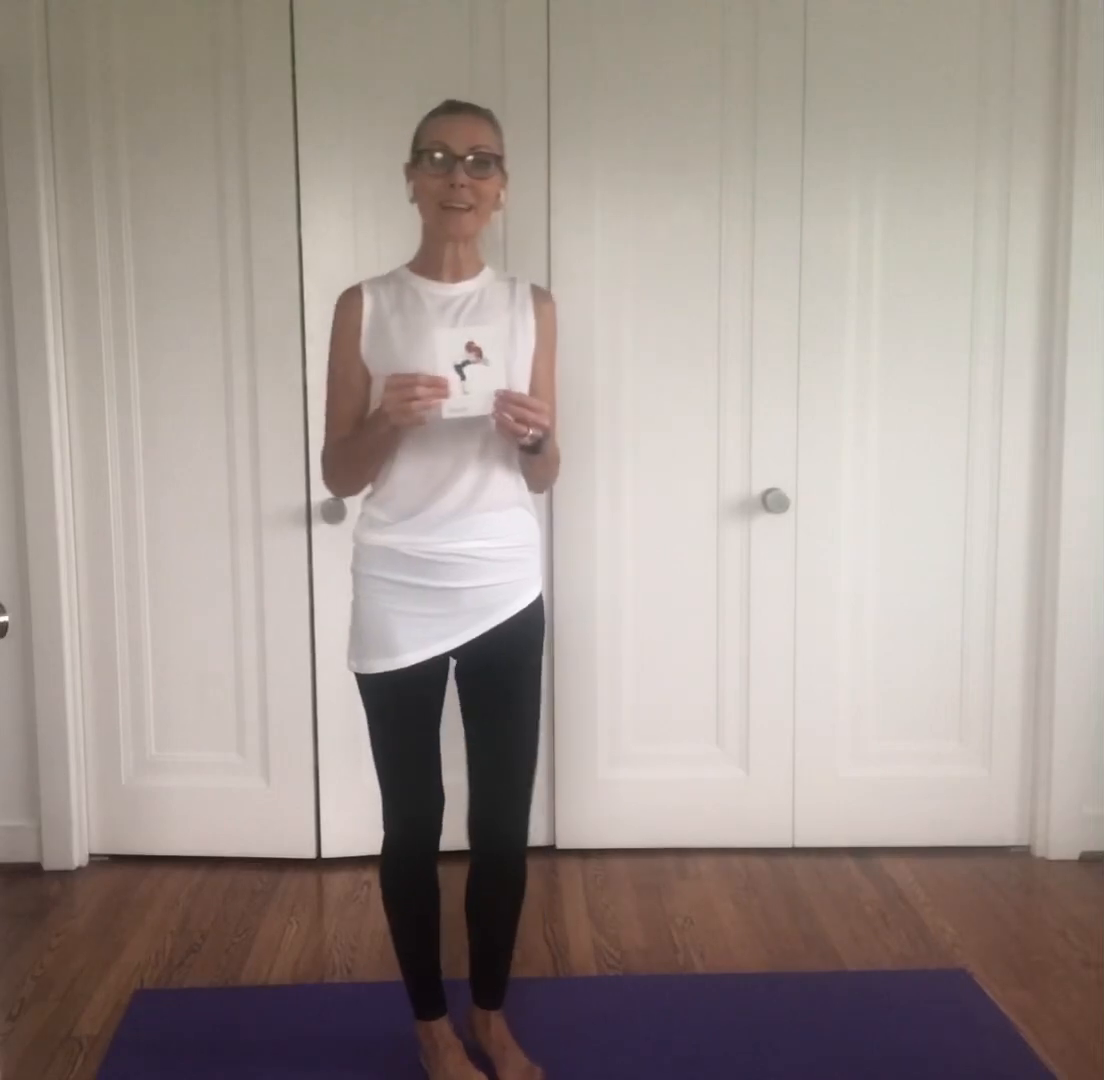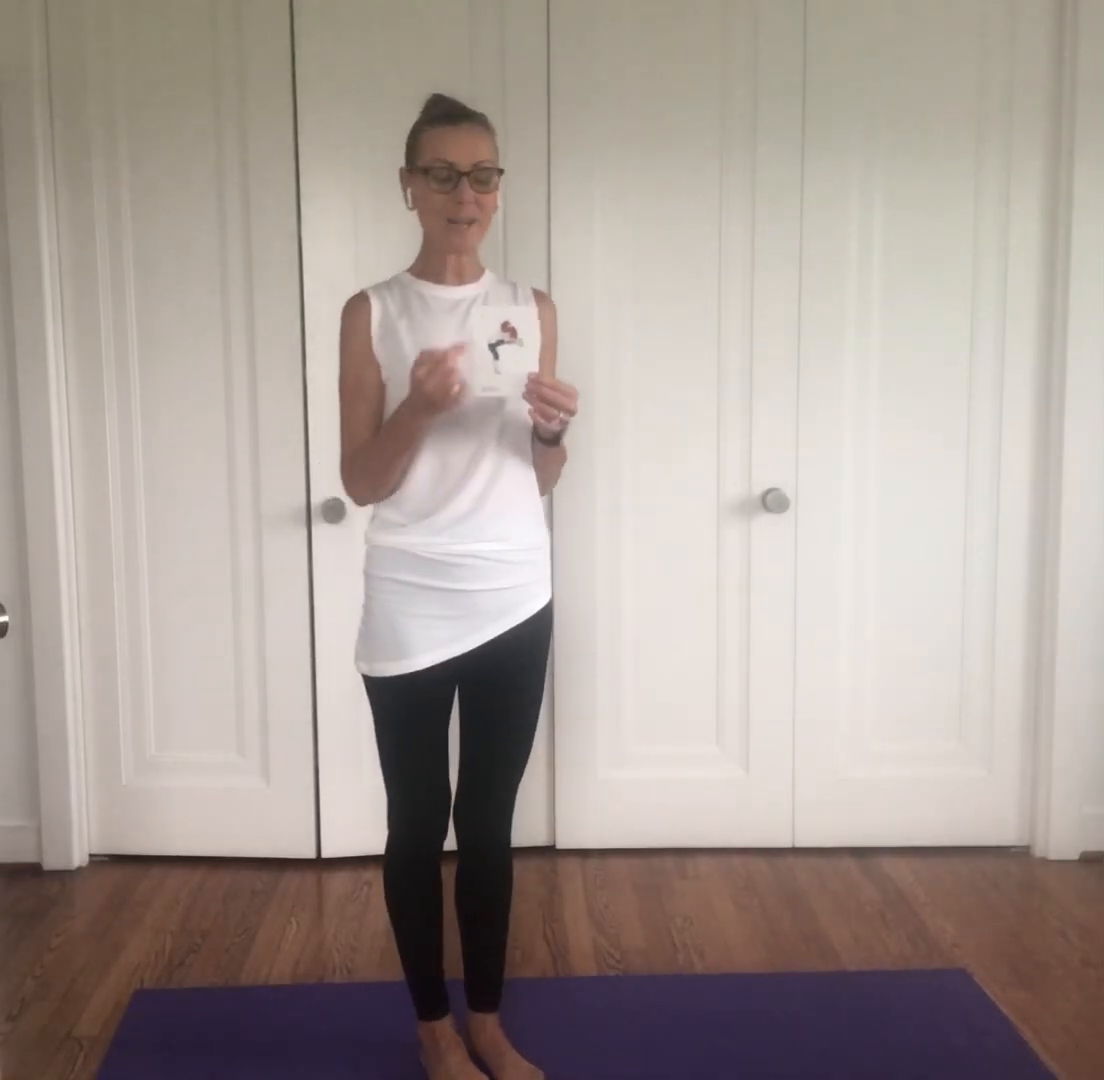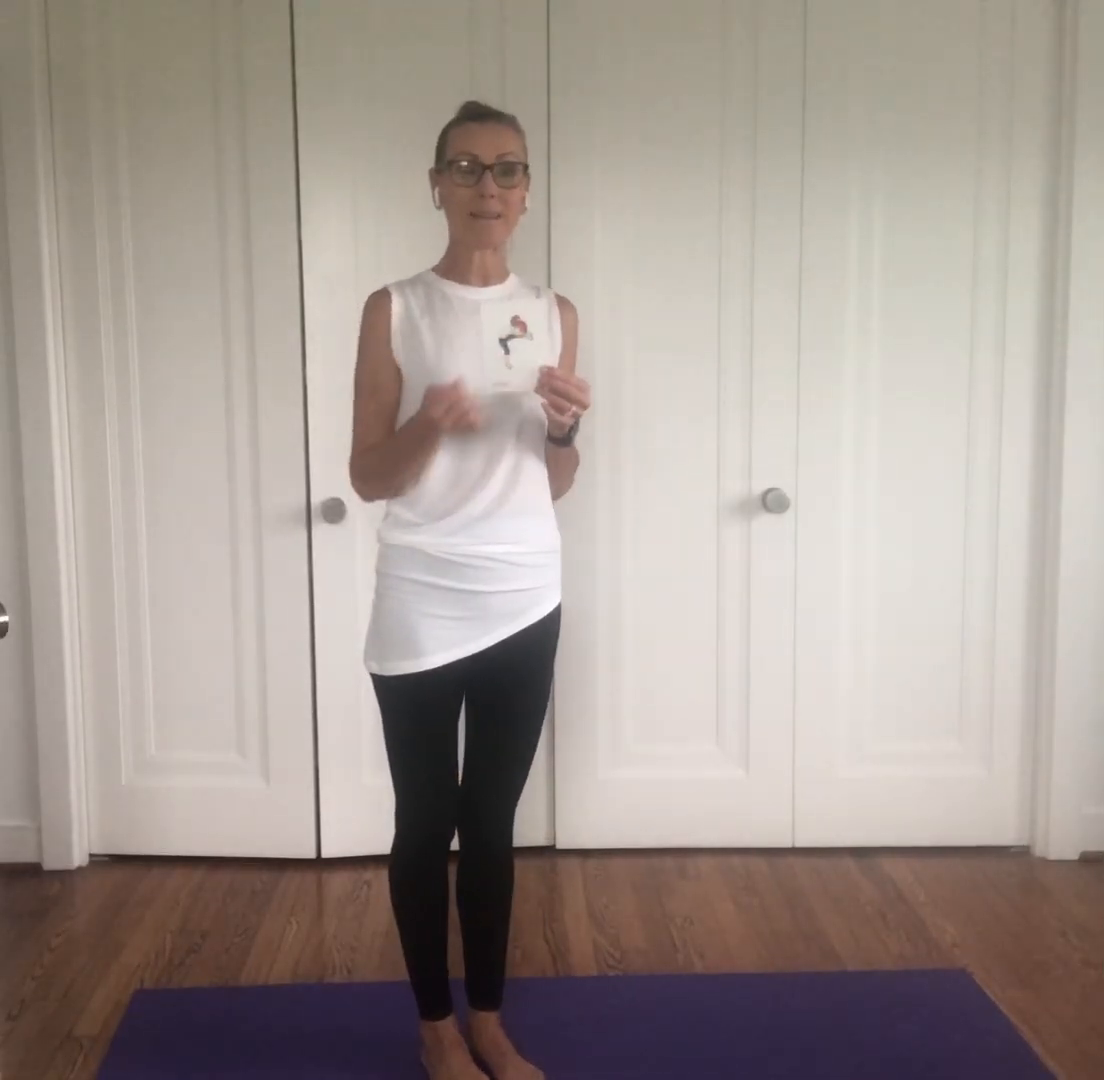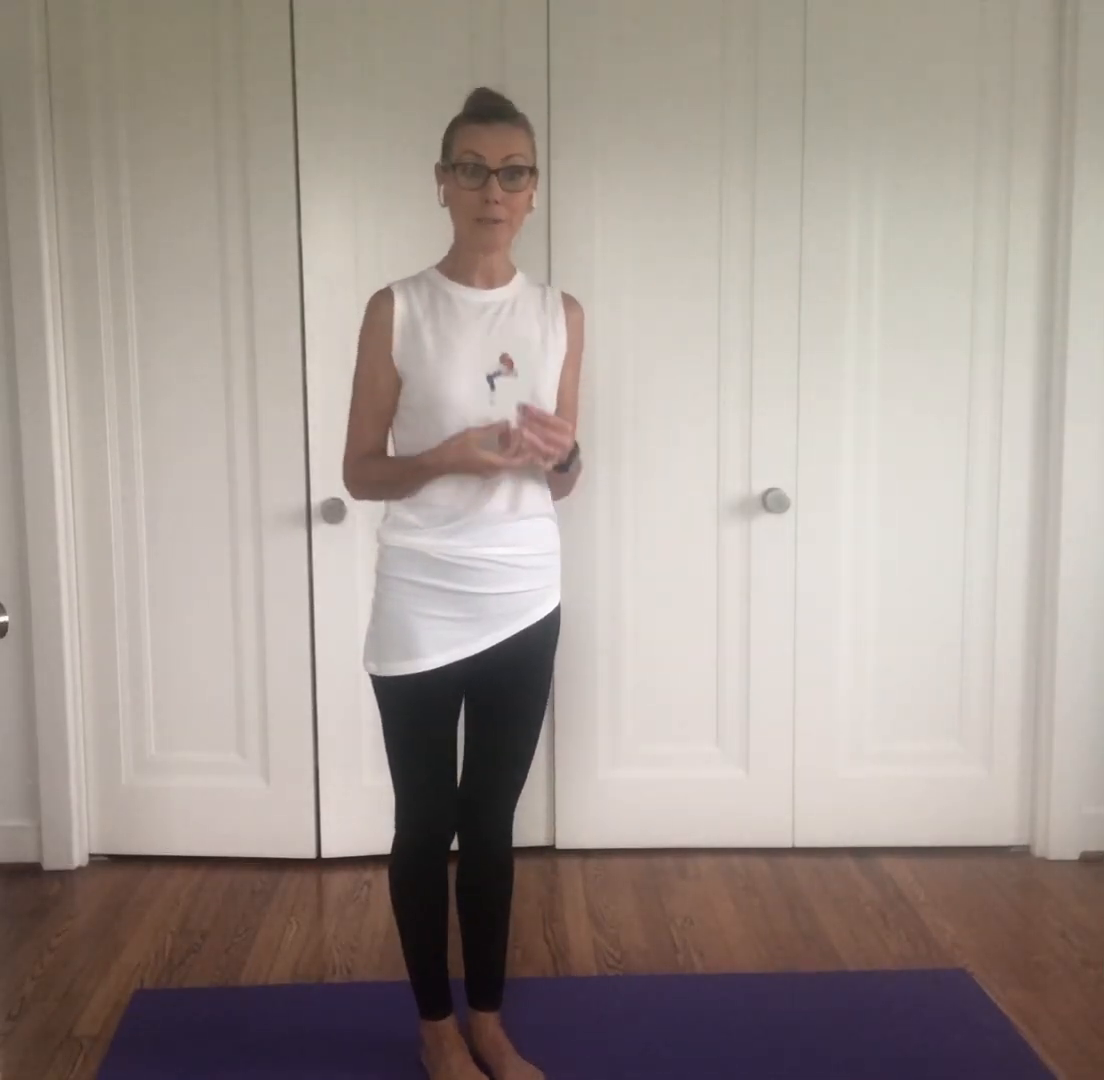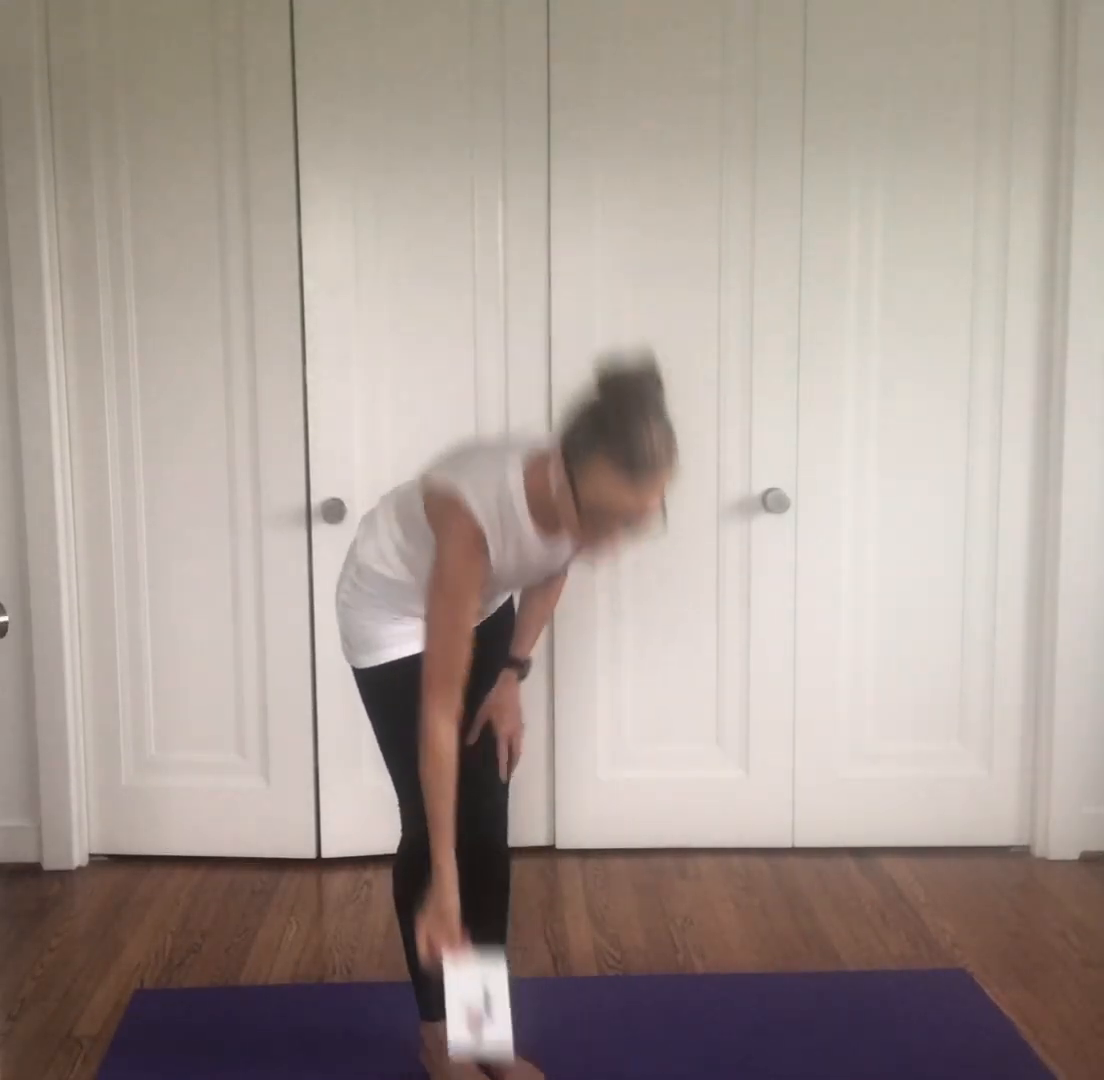
dt=0.7s
person 1, frame 1
left shoulder: (532, 306)
right shoulder: (365, 307)
left elbow: (543, 477)
right elbow: (339, 475)
left wrist: (532, 438)
right wrist: (387, 419)
left hip: (505, 597)
right hip: (397, 601)
left knee: (504, 821)
right knee: (412, 823)
person 1, frame 2
left shoulder: (531, 310)
right shoulder: (371, 314)
left elbow: (543, 481)
right elbow: (362, 482)
left wrist: (550, 430)
right wrist: (422, 405)
left hip: (515, 602)
right hip: (411, 608)
left knee: (489, 821)
right knee: (418, 824)
person 1, frame 3
left shoulder: (552, 313)
right shoulder: (393, 310)
left elbow: (555, 484)
right elbow: (367, 477)
left wrist: (563, 427)
right wrist: (428, 424)
left hip: (524, 604)
right hip: (421, 608)
left knee: (491, 821)
right knee: (425, 823)
person 1, frame 4
left shoulder: (561, 315)
right shoulder: (396, 311)
left elbow: (564, 479)
right elbow: (360, 472)
left wrist: (559, 453)
right wrist: (442, 457)
left hip: (524, 607)
right hip: (421, 611)
left knee: (491, 823)
right knee: (426, 825)
person 1, frame 5
left shoulder: (608, 493)
right shoulder: (472, 509)
right elbow: (439, 707)
left wrist: (511, 672)
right wrist: (441, 888)
left hip: (479, 611)
right hip: (390, 607)
left knee: (487, 820)
right knee: (431, 824)
